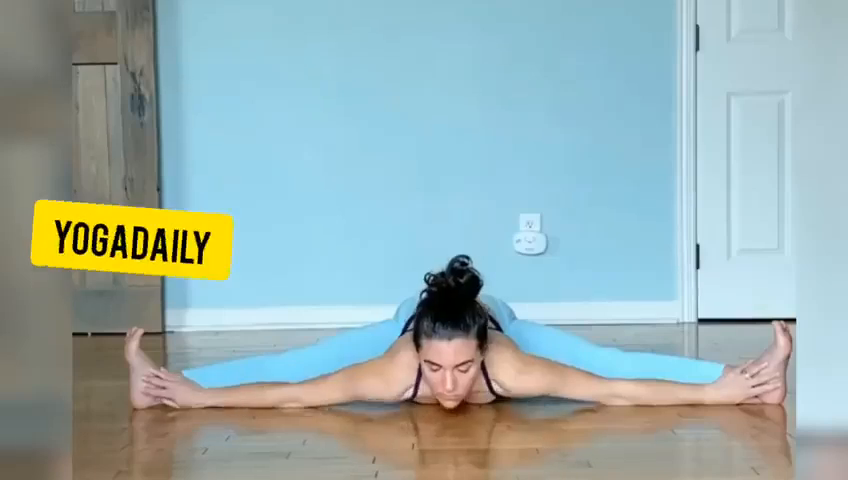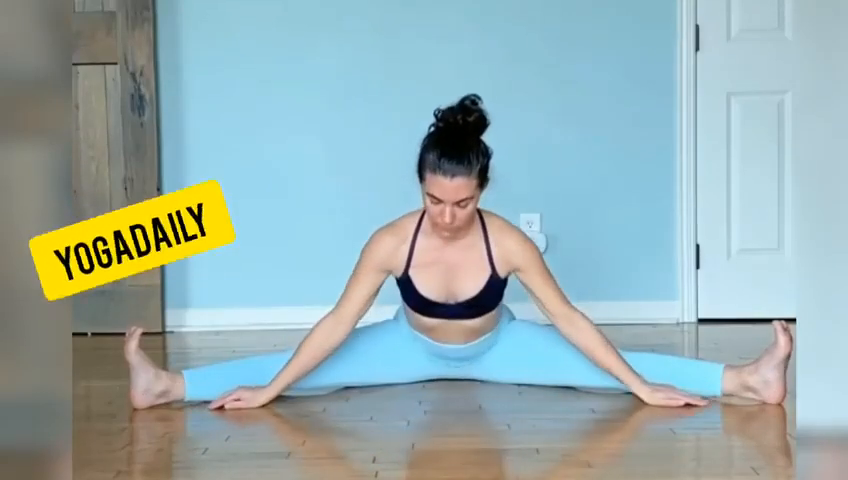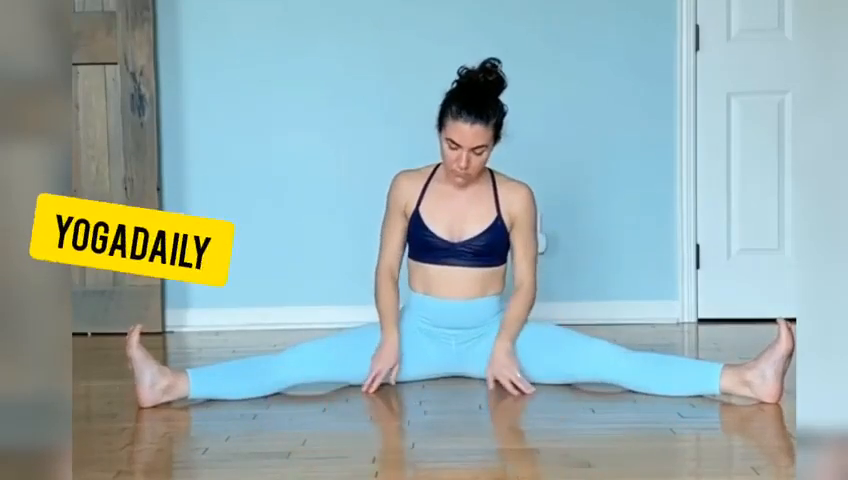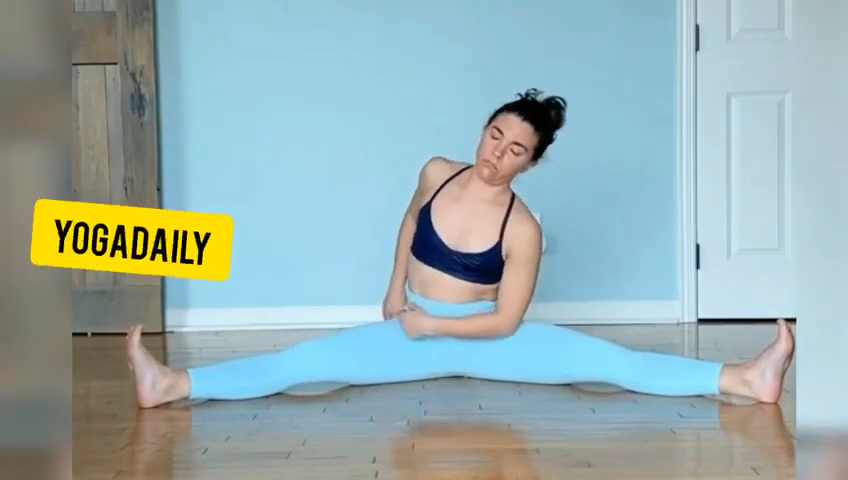
dt=1s
person 1, frame 1
left shoulder: (510, 365)
right shoulder: (395, 367)
left elbow: (620, 386)
right elbow: (290, 388)
left wrist: (717, 391)
right wrist: (200, 395)
left hip: (503, 322)
right hip: (405, 322)
left knee: (611, 358)
right knee: (295, 360)
left ankle: (742, 378)
right ankle: (170, 380)
person 1, frame 2
left shoulder: (507, 240)
right shoulder: (392, 240)
left elbow: (567, 319)
right elbow: (339, 322)
left wrist: (637, 387)
right wrist: (272, 390)
left hip: (494, 349)
right hip: (412, 348)
left knee: (600, 369)
right knee: (305, 372)
person 1, frame 3
left shoulder: (515, 196)
right shoulder: (407, 185)
left elbow: (525, 283)
right elbow: (386, 269)
left wrist: (505, 344)
right wrist: (391, 335)
left hip: (492, 331)
right hip: (418, 331)
left knee: (605, 360)
right knee: (303, 363)
left ankle: (743, 379)
right ankle: (173, 383)
person 1, frame 4
left shoulder: (522, 227)
right shoulder: (437, 171)
left elbow: (507, 322)
left wrist: (432, 325)
right wrist: (396, 286)
left hip: (484, 339)
right hip: (416, 332)
left knee: (605, 360)
right knee: (302, 362)
left ankle: (742, 378)
right ankle: (174, 383)
